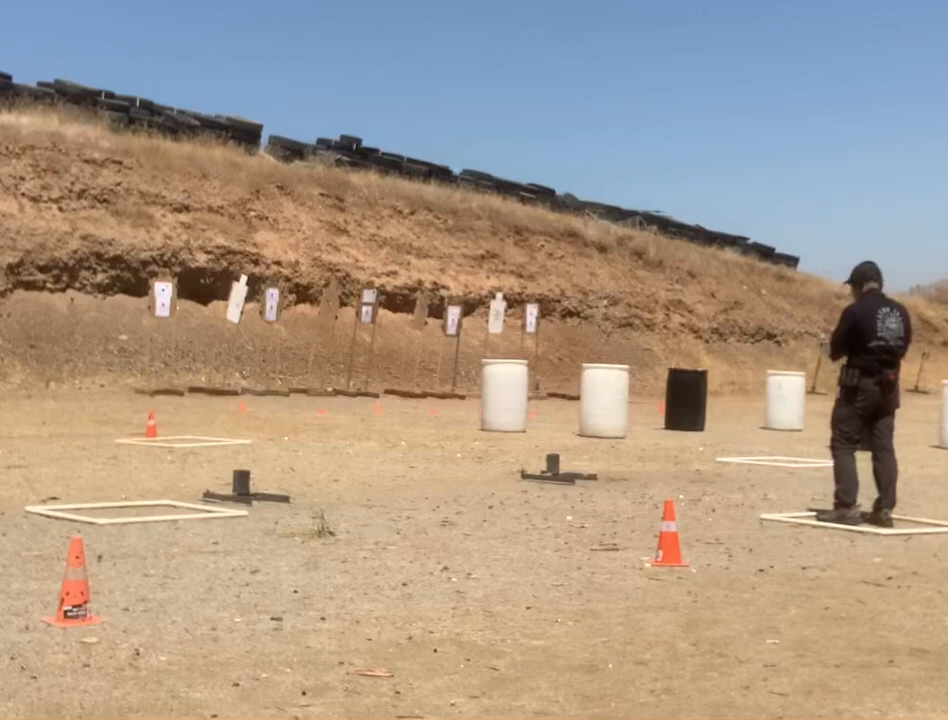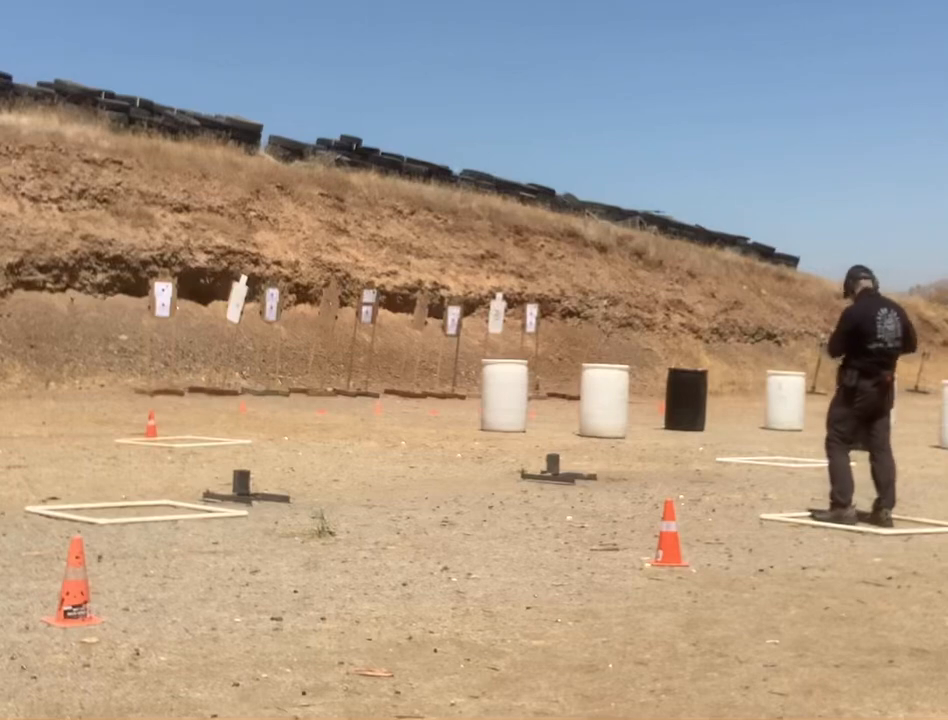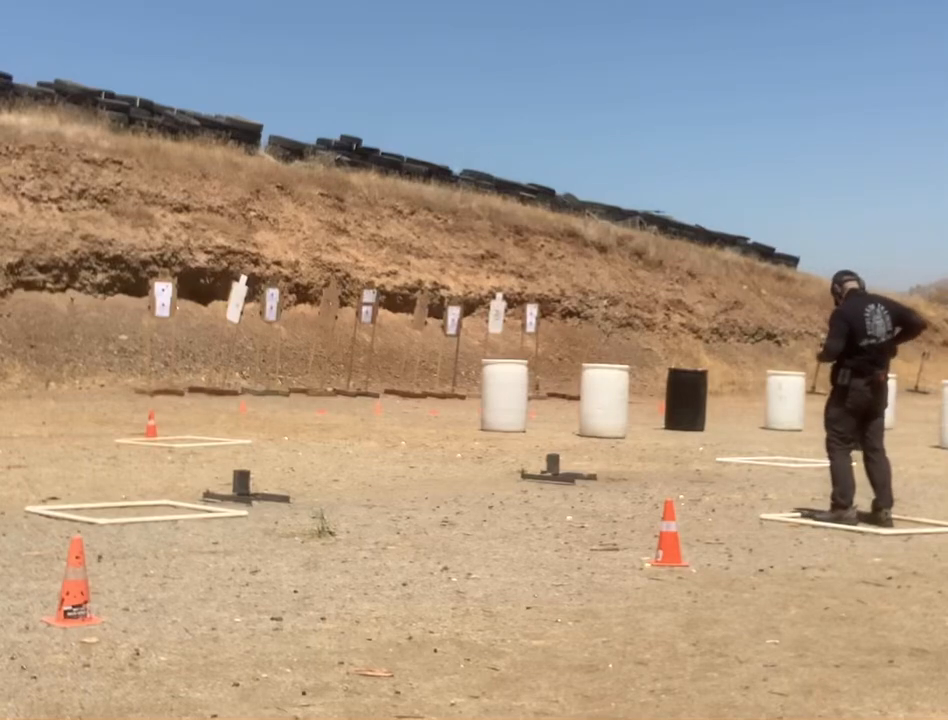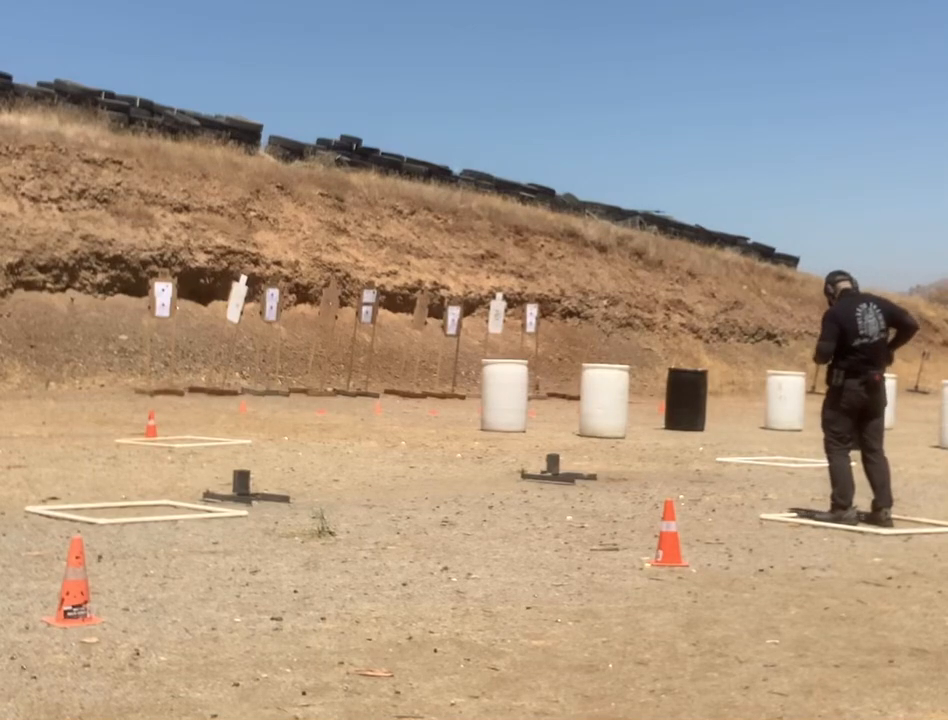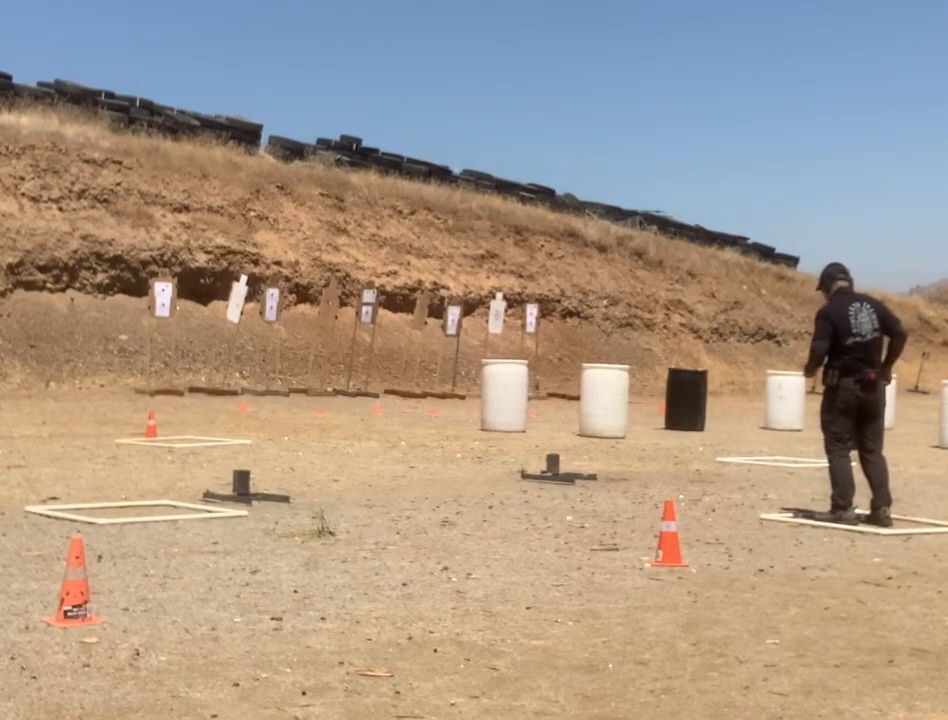
dt=0.3s
person 1, frame 1
left shoulder: (855, 311)
right shoulder: (900, 311)
left elbow: (837, 348)
right elbow: (902, 348)
left wrist: (846, 353)
left hip: (859, 386)
right hip: (888, 387)
left knee: (843, 447)
right knee: (884, 449)
left ankle: (847, 508)
right ankle: (884, 510)
person 1, frame 2
left shoulder: (854, 312)
right shoulder: (896, 310)
left elbow: (835, 349)
right elbow: (910, 345)
left wrist: (849, 347)
left hip: (856, 387)
right hip: (884, 388)
left knee: (838, 446)
right knee: (881, 449)
left ankle: (842, 507)
right ankle: (883, 509)
person 1, frame 3
left shoulder: (843, 312)
right shoulder: (885, 305)
left elbow: (832, 351)
right elbow: (919, 322)
left wrist: (821, 355)
right wrist: (894, 341)
left hip: (850, 387)
right hip: (877, 387)
left knee: (839, 448)
right knee: (875, 448)
left ankle: (844, 508)
right ankle: (883, 509)
person 1, frame 4
left shoulder: (835, 312)
right shoulder: (879, 304)
left elbow: (824, 352)
right elbow: (911, 324)
left wrist: (818, 358)
right wrist: (890, 348)
left hip: (846, 387)
right hip: (875, 387)
left knee: (838, 447)
right knee: (874, 449)
left ankle: (843, 509)
right ankle: (882, 509)
person 1, frame 5
left shoulder: (828, 311)
right shoulder: (873, 305)
left elbow: (819, 351)
right elbow: (900, 333)
left wrist: (810, 368)
right wrist: (887, 366)
left hip: (842, 386)
right hip: (873, 386)
left knee: (838, 449)
right knee: (872, 450)
left ankle: (843, 509)
right ankle: (881, 508)
